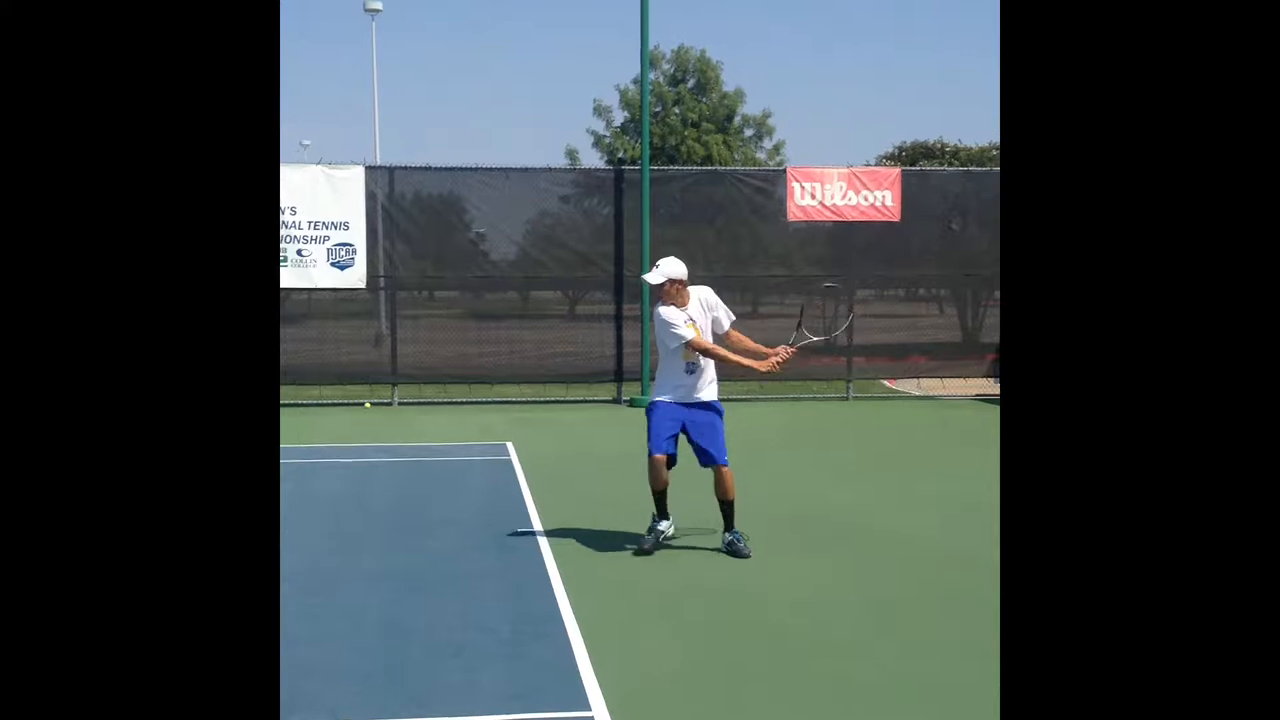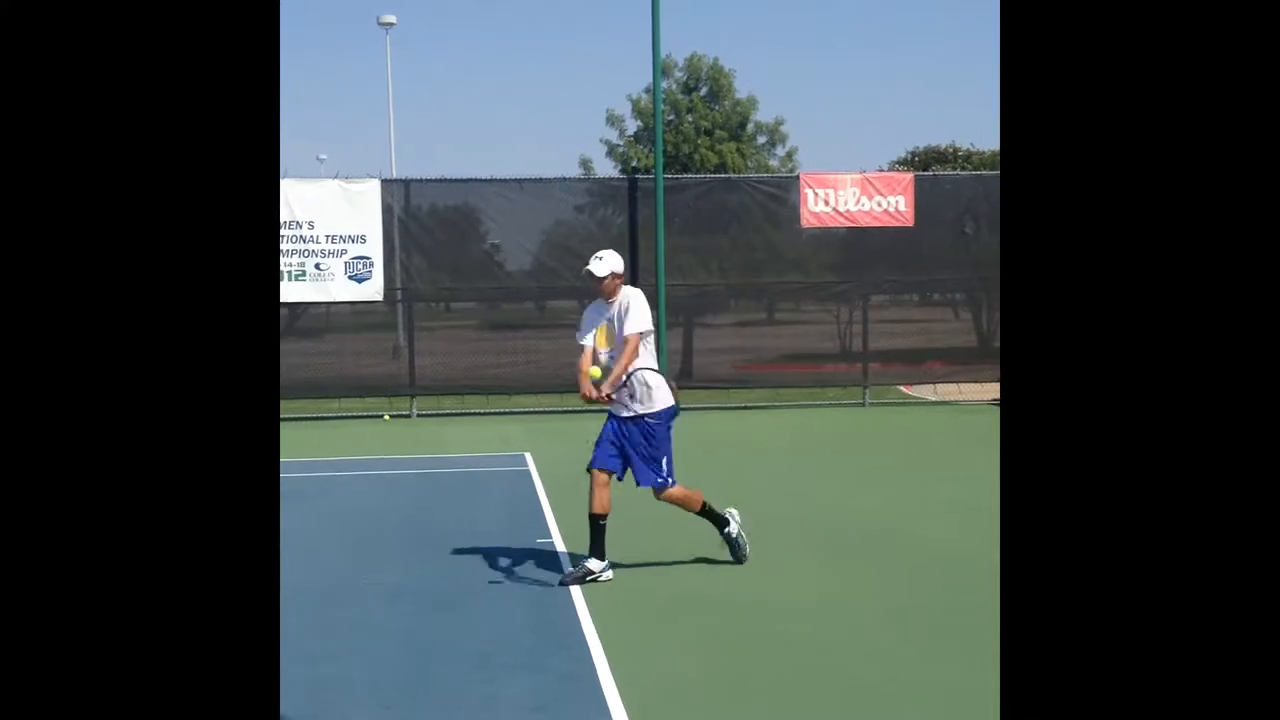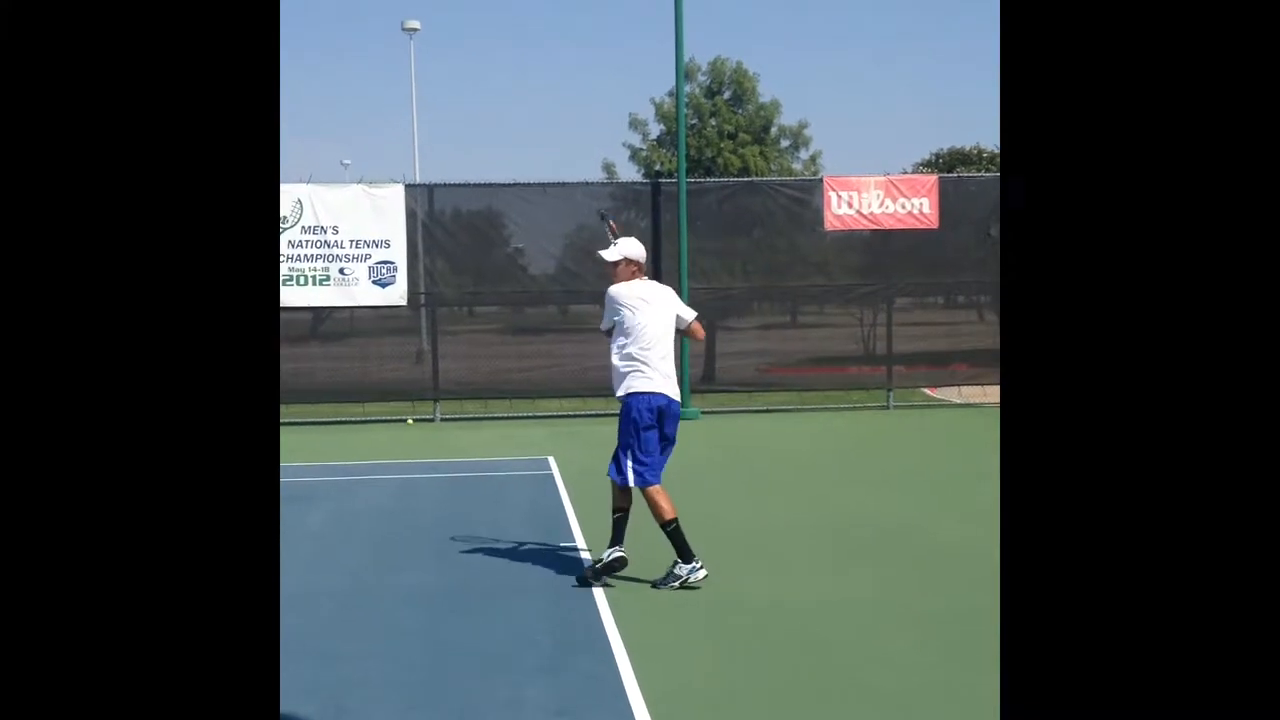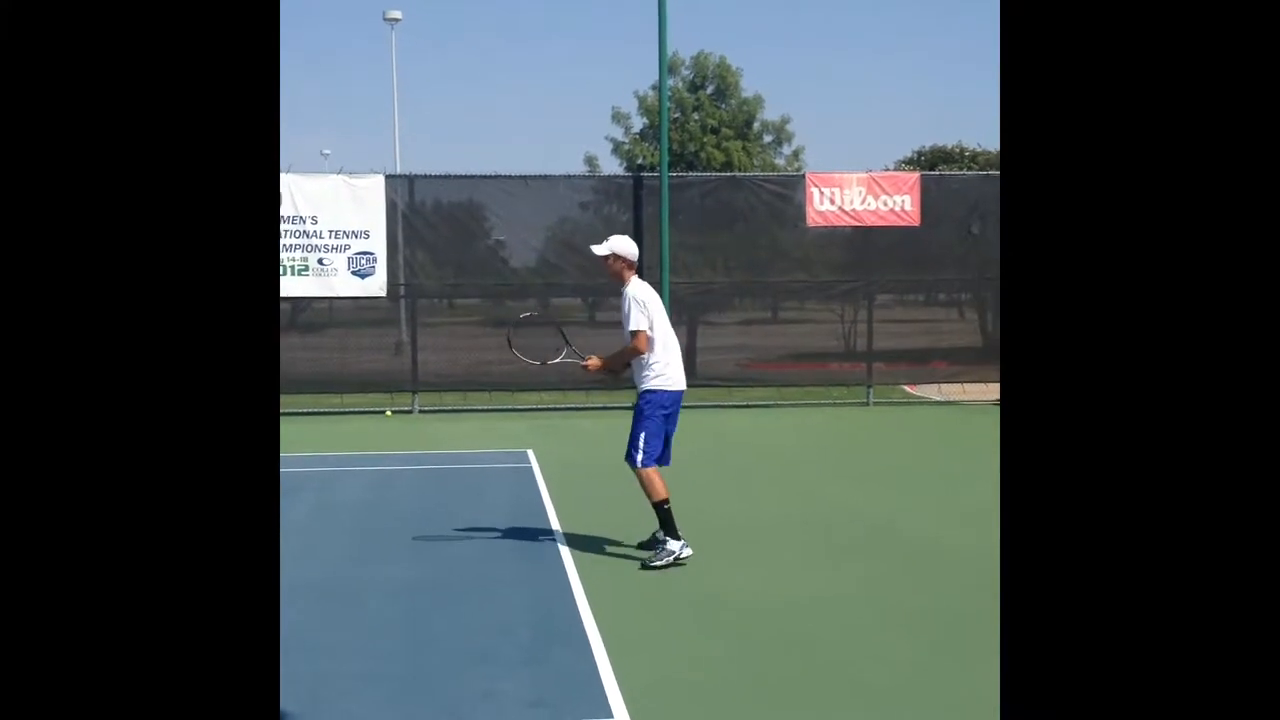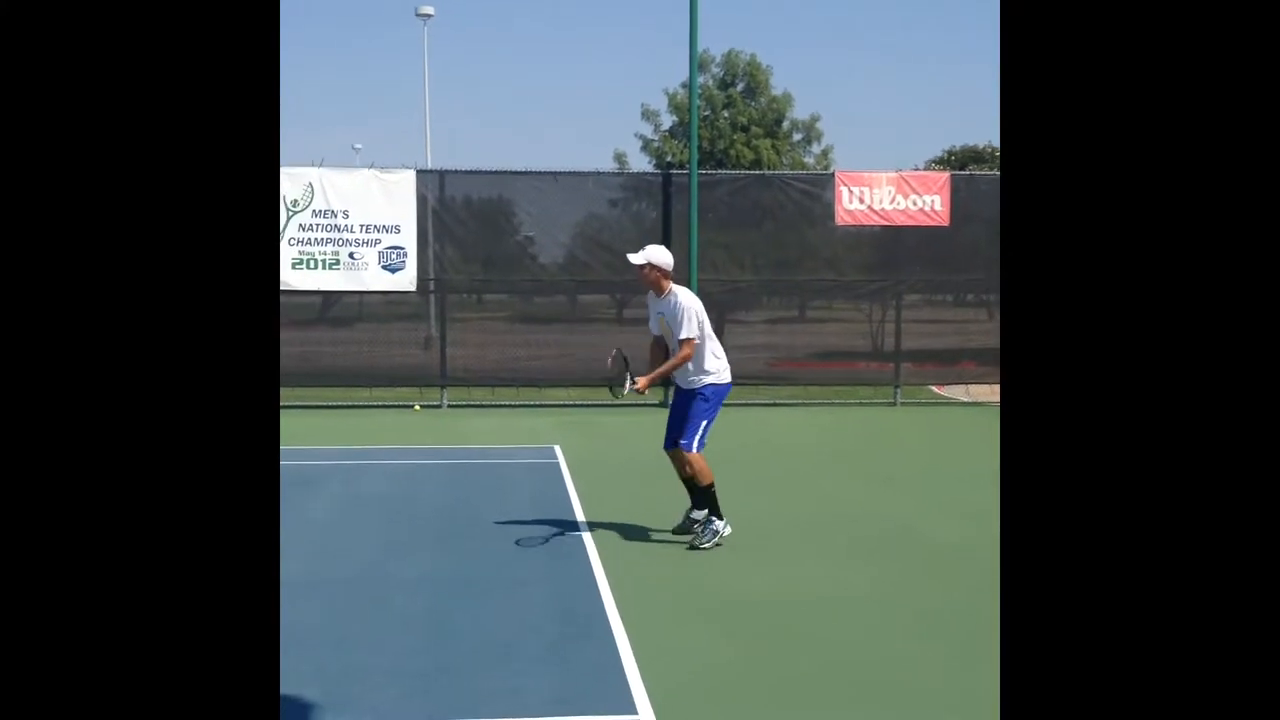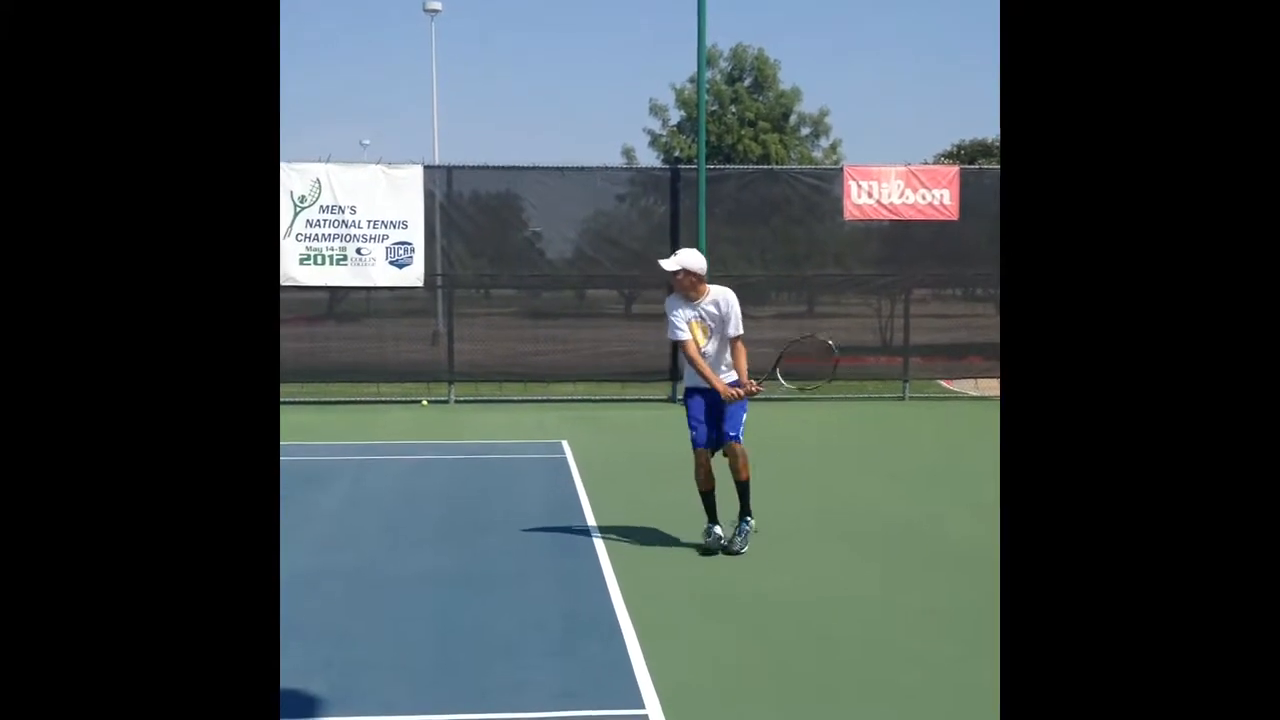
dt=0.5s
person 1, frame 1
left shoulder: (705, 296)
right shoulder: (664, 313)
left elbow: (729, 335)
right elbow: (706, 349)
left wrist: (768, 352)
right wrist: (754, 365)
left hip: (704, 400)
right hip: (668, 400)
left knee: (721, 465)
right knee: (658, 458)
left ankle: (730, 532)
right ankle: (661, 521)
person 1, frame 2
left shoulder: (632, 299)
right shoulder: (591, 313)
left elbow: (631, 349)
right elbow: (586, 358)
left wrist: (609, 383)
right wrist: (585, 384)
left hip: (651, 411)
right hip: (619, 412)
left knee: (664, 489)
right knee: (599, 475)
left ankle: (726, 524)
right ankle: (597, 561)
person 1, frame 3
left shoulder: (616, 293)
right shoulder: (665, 292)
left elbow: (609, 331)
right elbow: (698, 333)
left hip: (641, 395)
right hip: (668, 397)
left knee: (645, 481)
right knee: (623, 476)
left ankle: (688, 562)
right ankle: (615, 550)
person 1, frame 4
left shoulder: (633, 293)
right shoulder: (640, 290)
left elbow: (639, 344)
left wrist: (604, 363)
right wrist: (616, 364)
left hip: (658, 388)
right hip: (666, 386)
left knee: (642, 464)
right knee: (644, 462)
left ankle: (675, 540)
right ankle: (665, 532)
person 1, frame 5
left shoulder: (683, 301)
right shoulder: (654, 299)
left elbow: (686, 352)
right elbow: (658, 342)
left wrist: (650, 378)
right wrist: (654, 374)
left hip: (711, 381)
right hip: (686, 383)
left knee: (689, 450)
right knee: (673, 448)
left ankle: (717, 520)
right ankle: (700, 509)
person 1, frame 6
left shoulder: (724, 297)
right shoulder: (673, 305)
left elbow: (736, 345)
right elbow: (691, 354)
left wrist: (743, 381)
right wrist: (719, 386)
left hip: (730, 384)
right hip: (698, 387)
left knee: (733, 443)
right knee: (700, 450)
left ankle: (745, 518)
right ankle: (713, 526)
